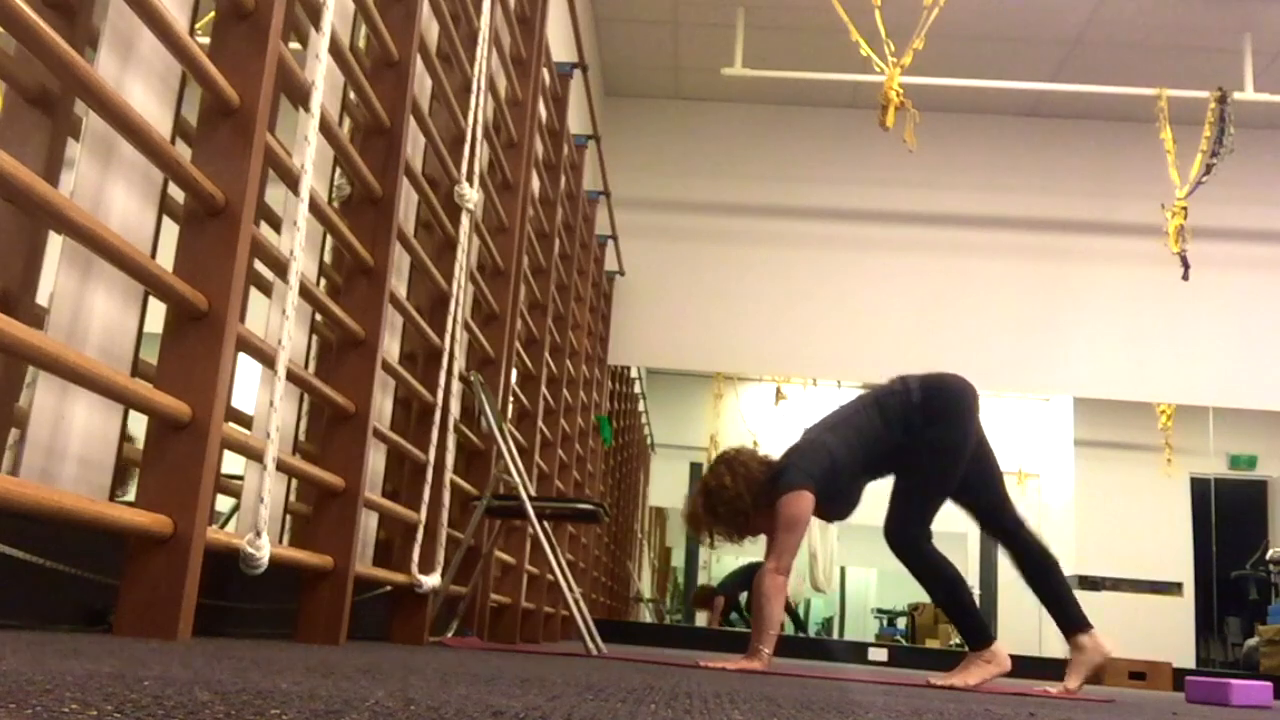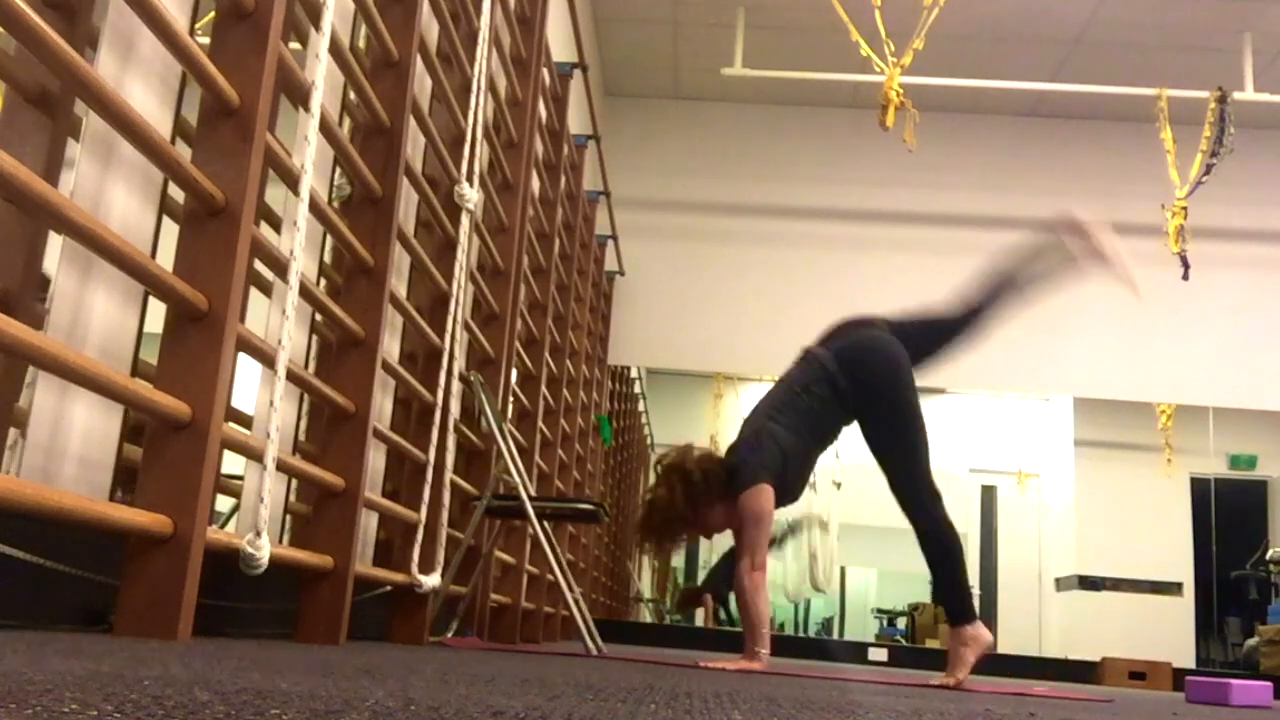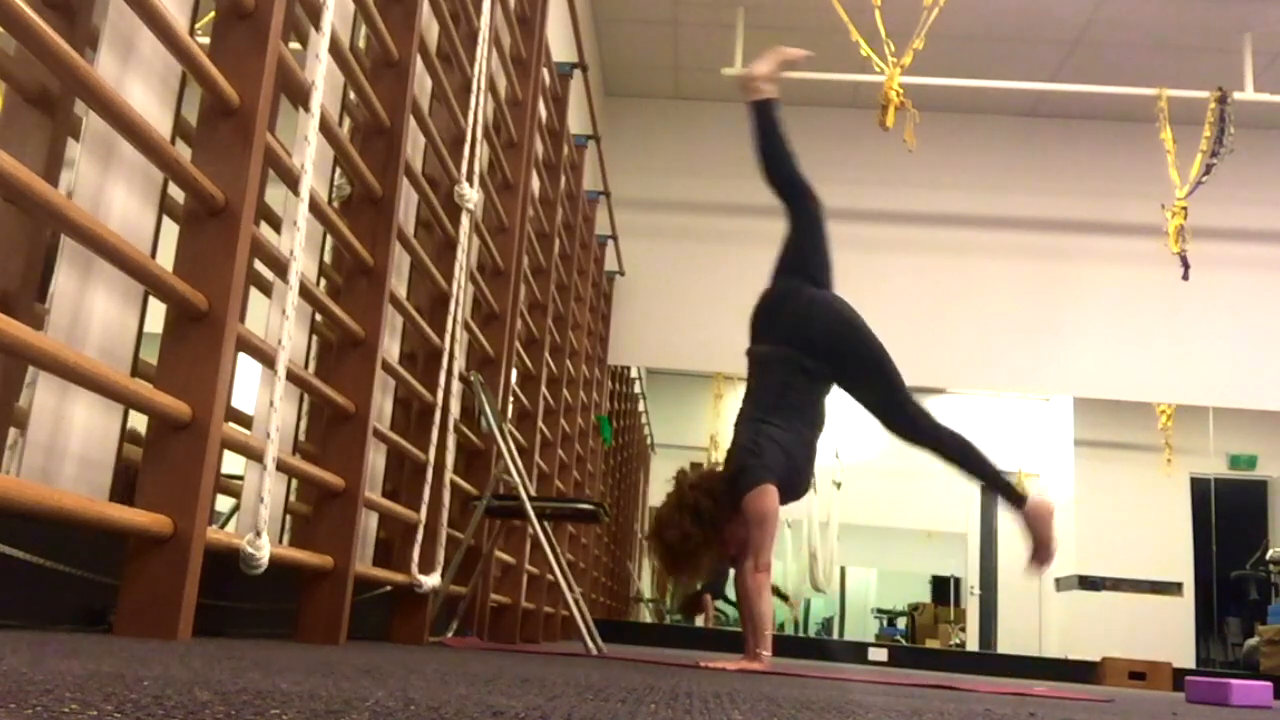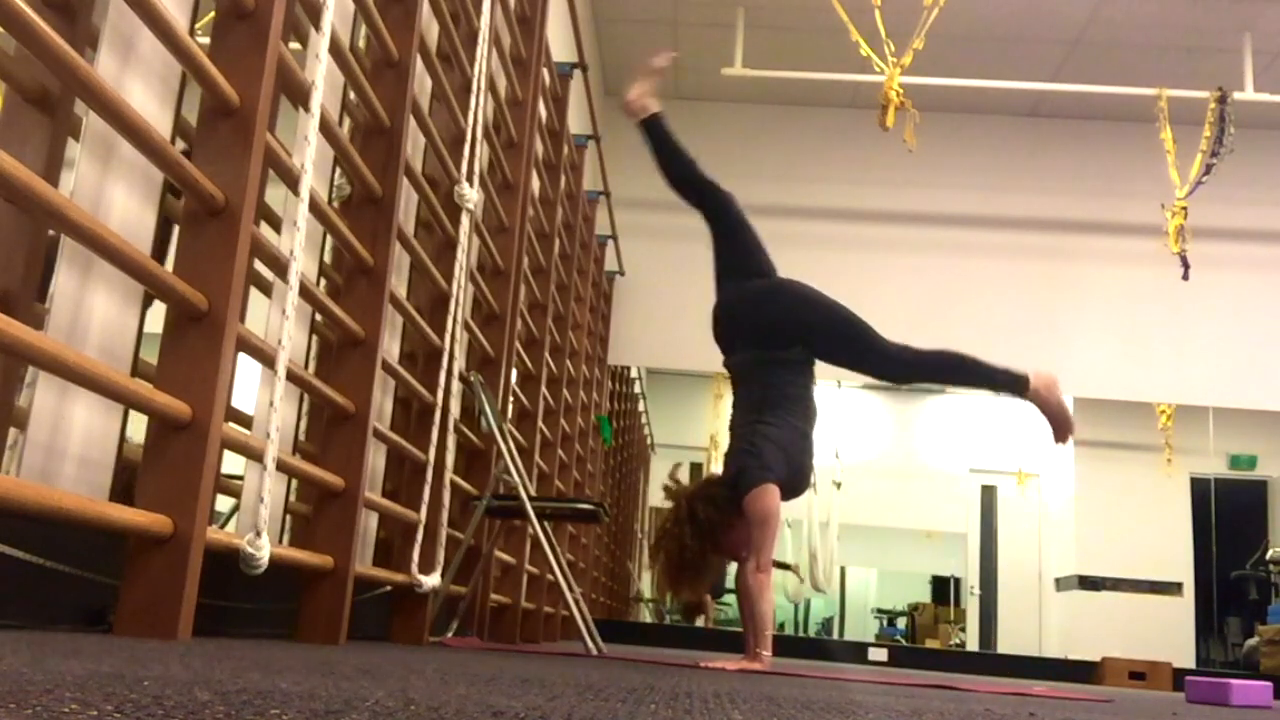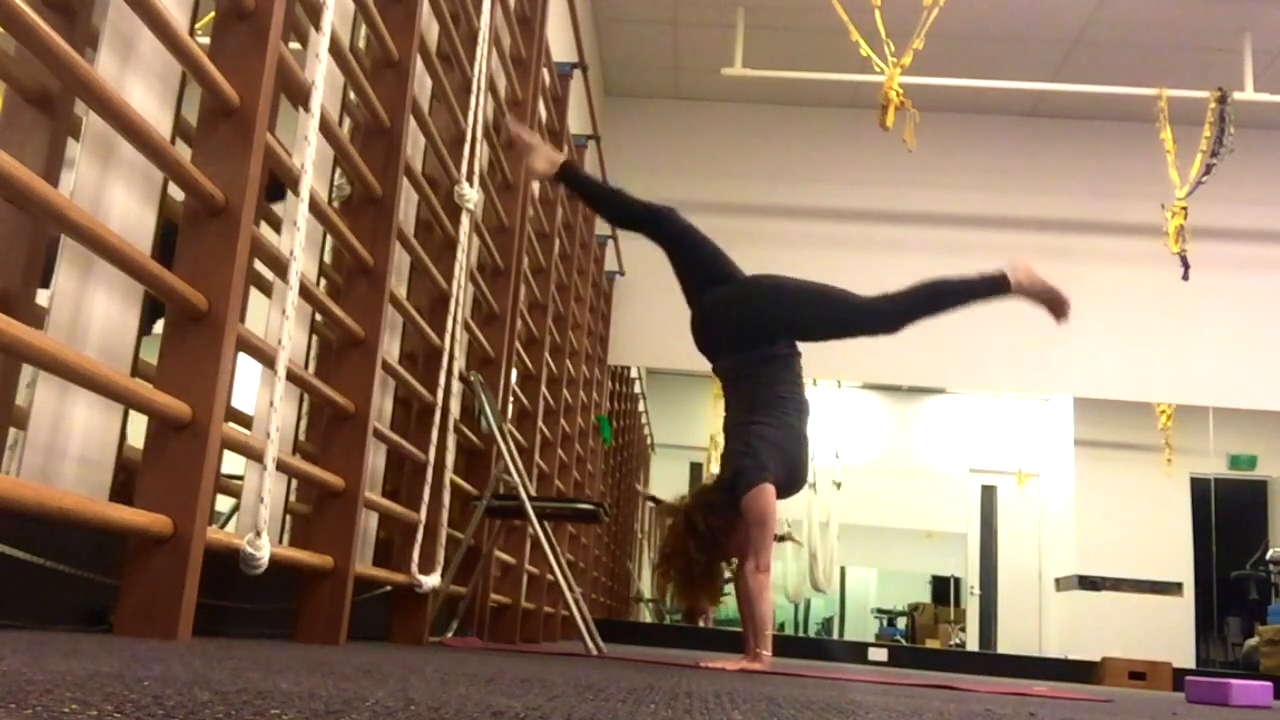
dt=0.3s
person 1, frame 1
left shoulder: (794, 487)
right shoulder: (781, 483)
left elbow: (776, 573)
right elbow: (774, 573)
left wrist: (757, 654)
right wrist: (759, 650)
left hip: (943, 409)
right hip: (931, 410)
left knee: (907, 535)
right knee: (1006, 527)
left ankle: (986, 651)
right ankle: (1085, 639)
person 1, frame 2
left shoulder: (751, 476)
right shoulder: (735, 476)
left elbow: (754, 568)
right elbow: (752, 564)
left wrist: (755, 652)
right wrist: (755, 645)
left hip: (867, 370)
right hip: (855, 355)
left knee: (917, 498)
right knee: (968, 313)
left ankle: (966, 628)
right ankle: (1071, 245)
person 1, frame 3
left shoulder: (753, 482)
right shoulder: (741, 481)
left elbow: (757, 571)
left wrist: (757, 655)
right wrist: (751, 647)
left hip: (817, 329)
right hip: (785, 320)
left knee: (911, 423)
right knee: (802, 206)
left ankle: (1025, 503)
right ankle: (761, 90)
person 1, frame 4
left shoulder: (754, 484)
left elbow: (757, 571)
left wrist: (758, 655)
left hip: (783, 322)
right hip: (746, 317)
left knee: (902, 363)
right knee: (711, 201)
right ankle: (647, 112)
person 1, frame 5
left shoulder: (751, 485)
left elbow: (757, 571)
left wrist: (757, 655)
left hip: (760, 322)
right hip: (728, 327)
left knee: (890, 312)
right knee: (660, 222)
left ankle: (1010, 280)
